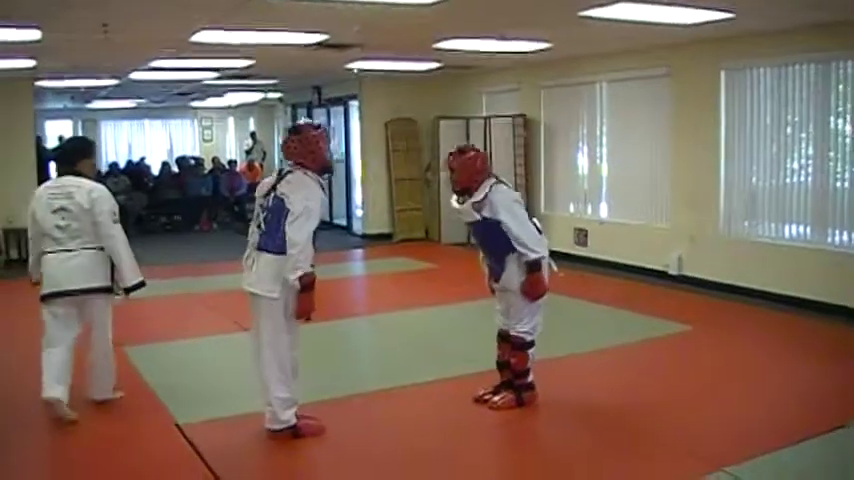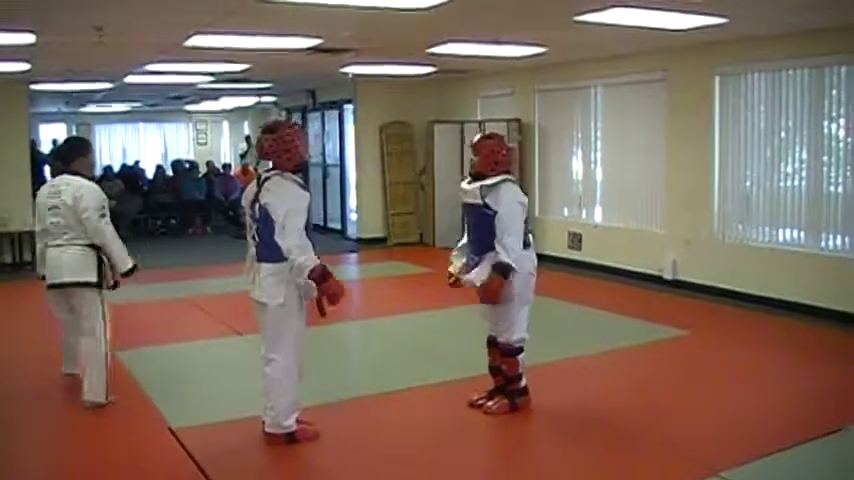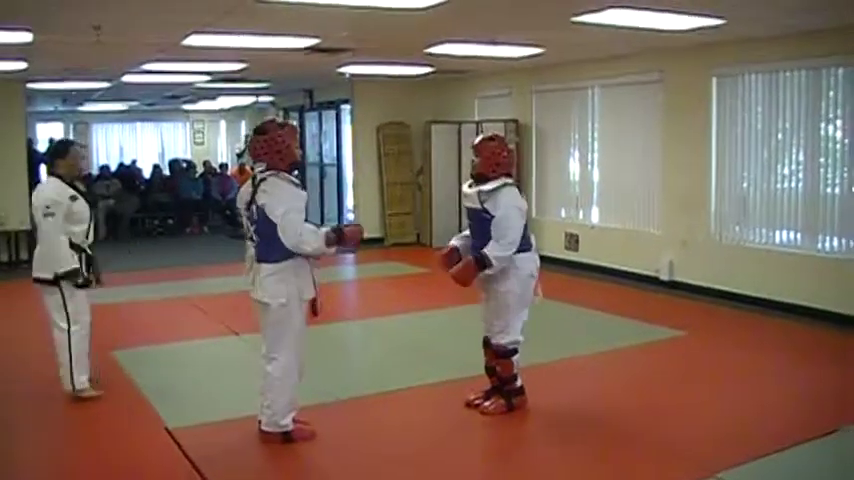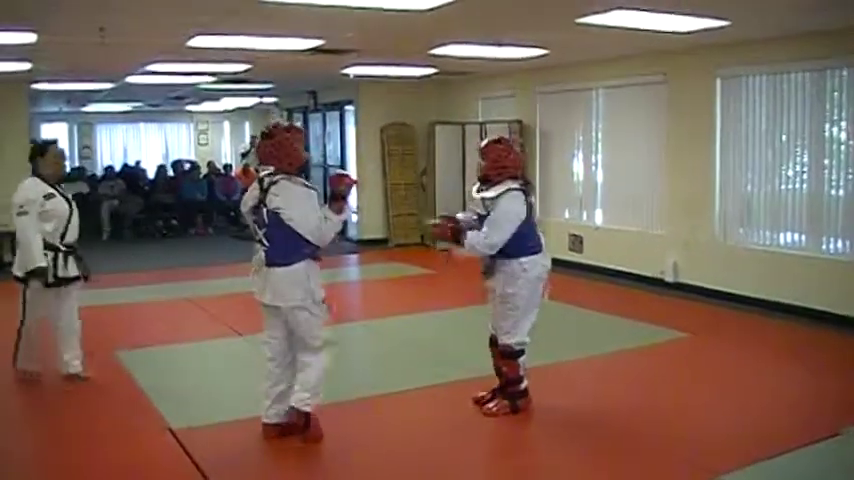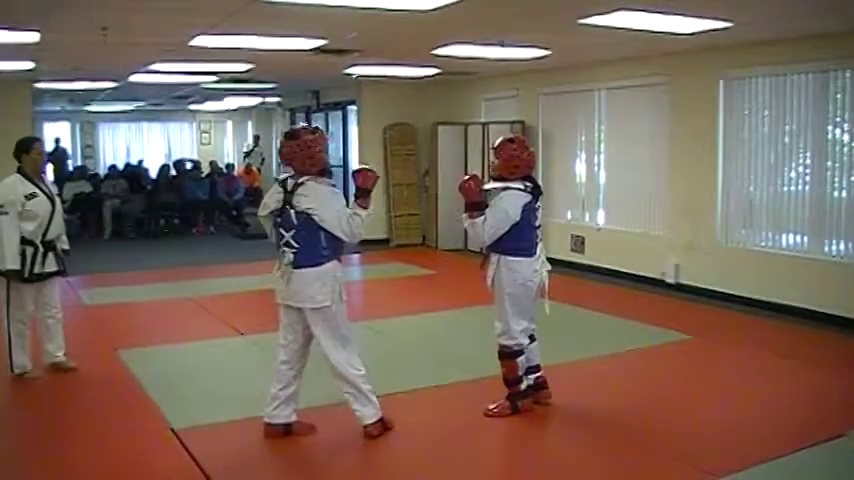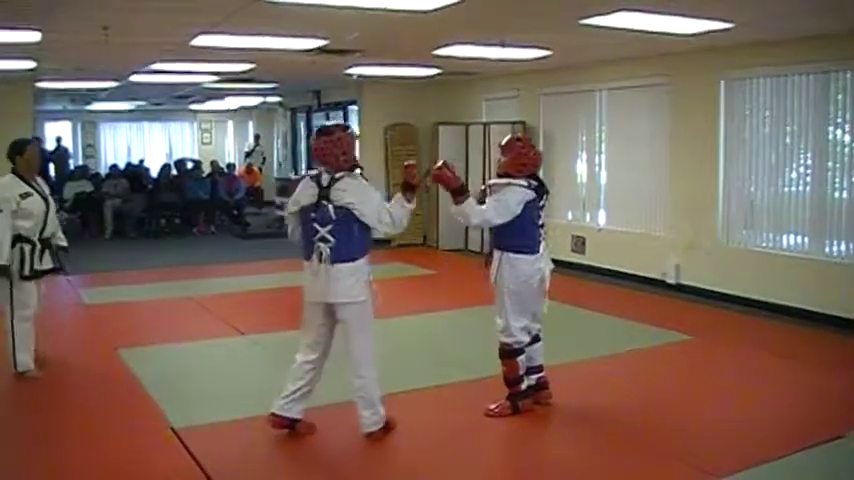
dt=0.3s
person 1, frame 1
left shoulder: (277, 180)
right shoulder: (309, 188)
left elbow: (261, 229)
right elbow: (298, 243)
left wrist: (276, 274)
right wrist: (306, 288)
left hip: (261, 269)
right hip: (277, 275)
left knee: (274, 345)
right knee: (280, 348)
left ankle: (282, 412)
right ankle: (283, 421)
person 1, frame 2
left shoulder: (260, 184)
right shoulder: (287, 189)
right elbow: (293, 243)
right wrist: (323, 276)
left hip: (266, 275)
right hip: (283, 280)
left knee: (277, 351)
right knee: (284, 353)
left ankle: (276, 417)
right ankle: (280, 426)
person 1, frame 3
left shoulder: (255, 184)
right shoulder: (283, 189)
right elbow: (296, 237)
right wrist: (338, 236)
left hip: (266, 274)
right hip: (283, 277)
left knee: (276, 350)
right knee: (285, 352)
left ankle: (273, 416)
right ankle: (277, 425)
person 1, frame 4
left shoulder: (259, 187)
right shoulder: (295, 191)
right elbow: (322, 234)
right wrist: (339, 200)
left hip: (269, 277)
right hip: (295, 278)
left knee: (279, 350)
right knee: (315, 346)
left ankle: (275, 418)
right ankle: (301, 408)
person 1, frame 5
left shoulder: (279, 190)
right shoulder: (320, 191)
left elbow: (273, 231)
right elbow: (351, 231)
right wrist: (363, 195)
left hip: (290, 279)
right hip: (319, 280)
left knee: (290, 352)
right knee: (341, 350)
left ankle: (278, 418)
right ankle: (370, 417)
person 1, frame 6
left shoulder: (306, 185)
right shoulder: (353, 187)
left elbow: (294, 230)
right elbow: (391, 221)
right wrist: (408, 189)
left hip: (315, 276)
right hip: (348, 277)
left knee: (311, 348)
right knee: (361, 352)
left ankle: (286, 411)
right ankle: (373, 421)
person 2, frame 1
left shoulder: (498, 196)
right shoulder: (470, 200)
left elbow: (526, 236)
left wrist: (535, 272)
right wrist: (492, 275)
left hip: (524, 269)
right hip: (504, 271)
left knee: (520, 329)
right knee: (505, 327)
left ankle: (523, 388)
right ankle: (507, 381)
person 2, frame 2
left shoulder: (507, 192)
right shoulder: (477, 189)
left elbow: (511, 242)
right elbow: (473, 234)
left wrist: (498, 277)
right wrist: (459, 264)
left hip: (509, 272)
right hip: (488, 270)
left knee: (509, 333)
right knee: (495, 332)
left ankle: (518, 393)
right ankle: (501, 387)
person 2, frame 3
left shoulder: (506, 196)
right shoulder: (480, 191)
left elbow: (505, 244)
left wrist: (474, 266)
right wrist: (456, 248)
left hip: (512, 272)
right hip: (495, 272)
left knee: (504, 333)
right knee: (491, 332)
left ankle: (513, 393)
right ankle: (497, 387)
person 2, frame 4
left shoulder: (510, 200)
right shoulder: (497, 192)
left elbow: (487, 243)
right elbow: (486, 227)
left wrist: (454, 236)
right wrist: (459, 225)
left hip: (522, 272)
right hip: (509, 270)
left knee: (509, 333)
right knee: (499, 331)
left ankle: (516, 394)
right ankle: (507, 385)
person 2, frame 5
left shoulder: (510, 197)
right shoulder: (522, 190)
left elbow: (484, 235)
right elbow: (496, 222)
left wrist: (474, 204)
right wrist: (480, 199)
left hip: (513, 269)
right hip: (525, 267)
left knee: (509, 333)
right knee: (522, 329)
left ankle: (519, 395)
right ankle: (537, 385)
person 2, frame 6
left shoulder: (515, 192)
right shoulder: (529, 188)
left elbow: (480, 218)
right elbow: (493, 215)
left wrist: (456, 190)
left hip: (516, 267)
right hip: (530, 264)
left knee: (511, 331)
right knee: (527, 327)
left ankle: (519, 396)
right ankle: (537, 385)
person 3, frame 1
left shoulder: (41, 193)
right shoulder: (96, 192)
left elbow: (35, 239)
right elbow: (113, 238)
left wrist: (37, 271)
right wrist: (129, 278)
left hip: (55, 273)
right hip: (91, 271)
left knee: (57, 339)
right knee: (101, 335)
left ankle: (56, 394)
right ankle: (101, 391)
person 3, frame 2
left shoulder: (46, 190)
right shoulder: (87, 189)
left elbow: (41, 232)
right elbow: (103, 232)
left wrist: (43, 266)
right wrist: (124, 264)
left hip: (58, 265)
right hip: (85, 265)
left knee: (74, 324)
right knee: (95, 329)
left ankle: (74, 368)
right ankle: (96, 393)
person 3, frame 3
left shoulder: (69, 189)
right shoulder: (51, 191)
right elbow: (52, 234)
left wrist: (83, 263)
right wrist: (68, 267)
left hip: (70, 262)
right hip: (59, 266)
left knee: (78, 320)
right knee: (70, 323)
left ankle: (74, 373)
right ankle: (77, 384)
person 3, frame 4
left shoulder: (57, 189)
right shoulder: (29, 190)
right elbow: (27, 231)
left wrist: (73, 257)
right wrist: (38, 265)
left hip: (65, 262)
right hip: (39, 263)
left knee: (70, 317)
right knee: (32, 318)
left ankle: (72, 366)
right ankle: (24, 364)
person 3, frame 5
left shoulder: (46, 183)
left elbow: (56, 218)
left wrist: (62, 246)
left hip: (47, 256)
right hip: (24, 258)
left knee: (53, 310)
right knee: (20, 314)
left ankle: (56, 357)
right ankle: (20, 366)
person 3, frame 6
left shoulder: (39, 183)
left elbow: (50, 216)
left wrist: (59, 242)
left hip: (40, 254)
right hip: (20, 257)
left knee: (32, 307)
right knee: (22, 310)
left ankle: (29, 351)
right ankle: (24, 364)
